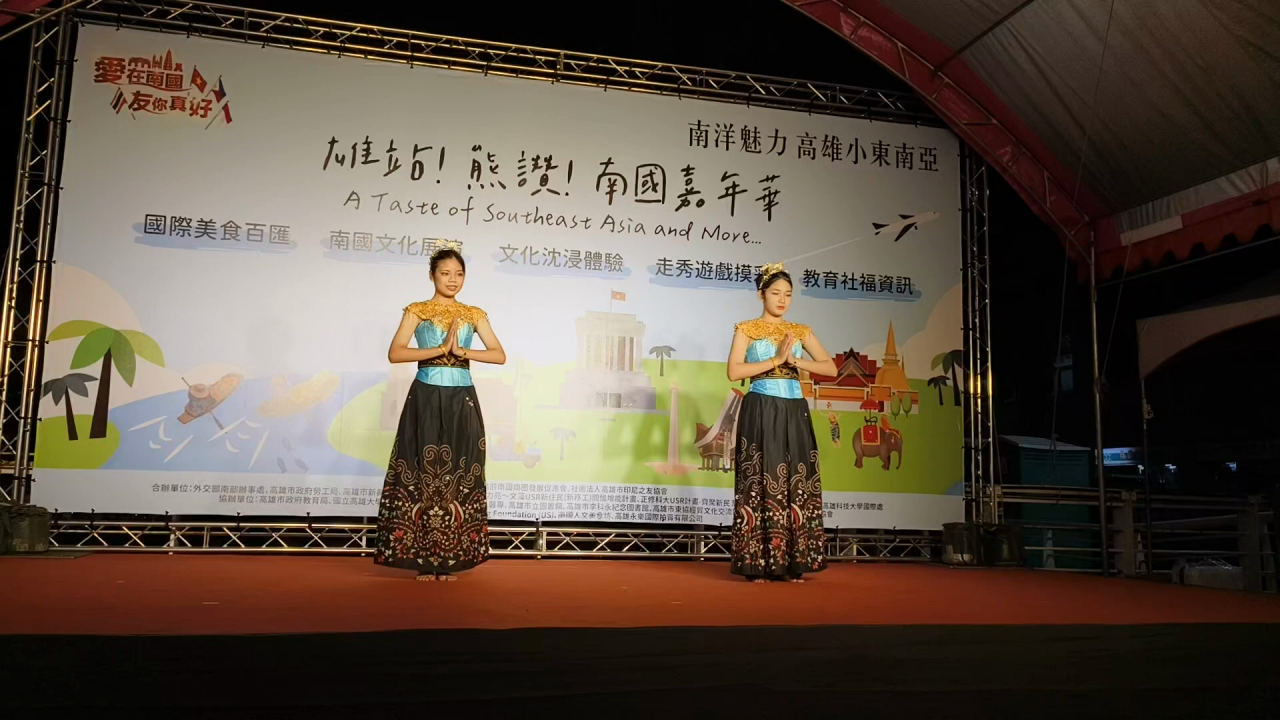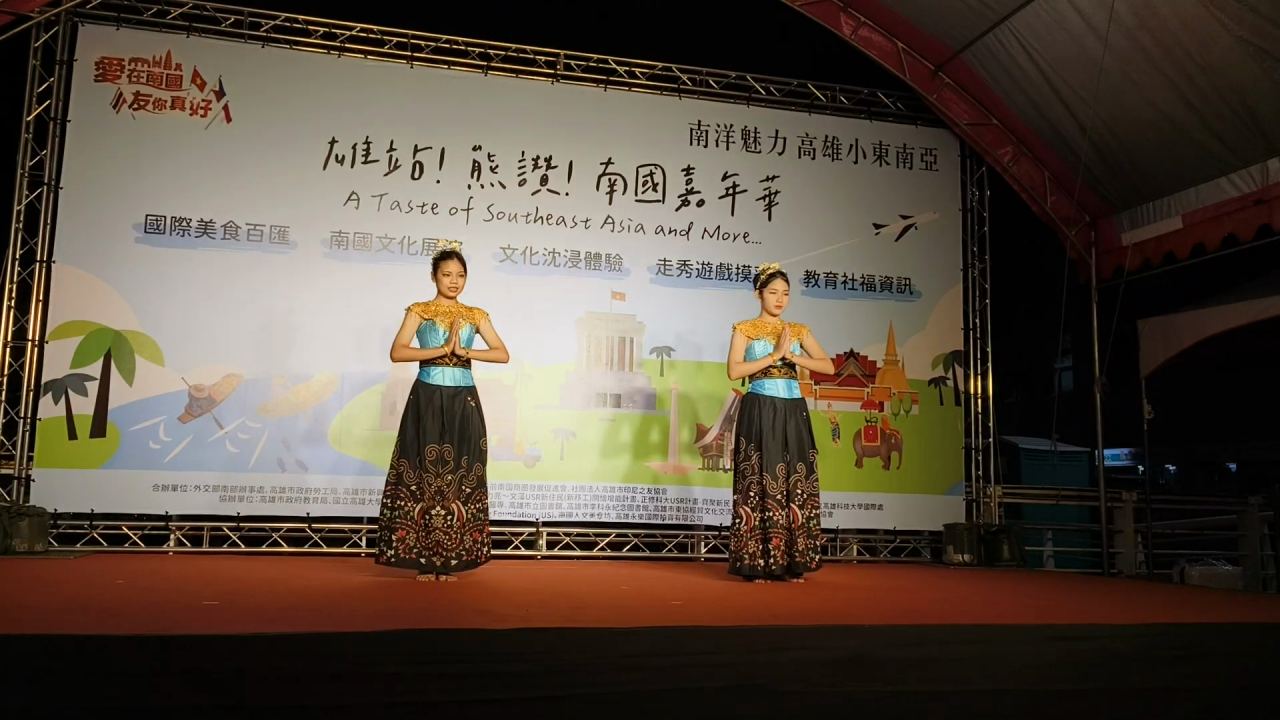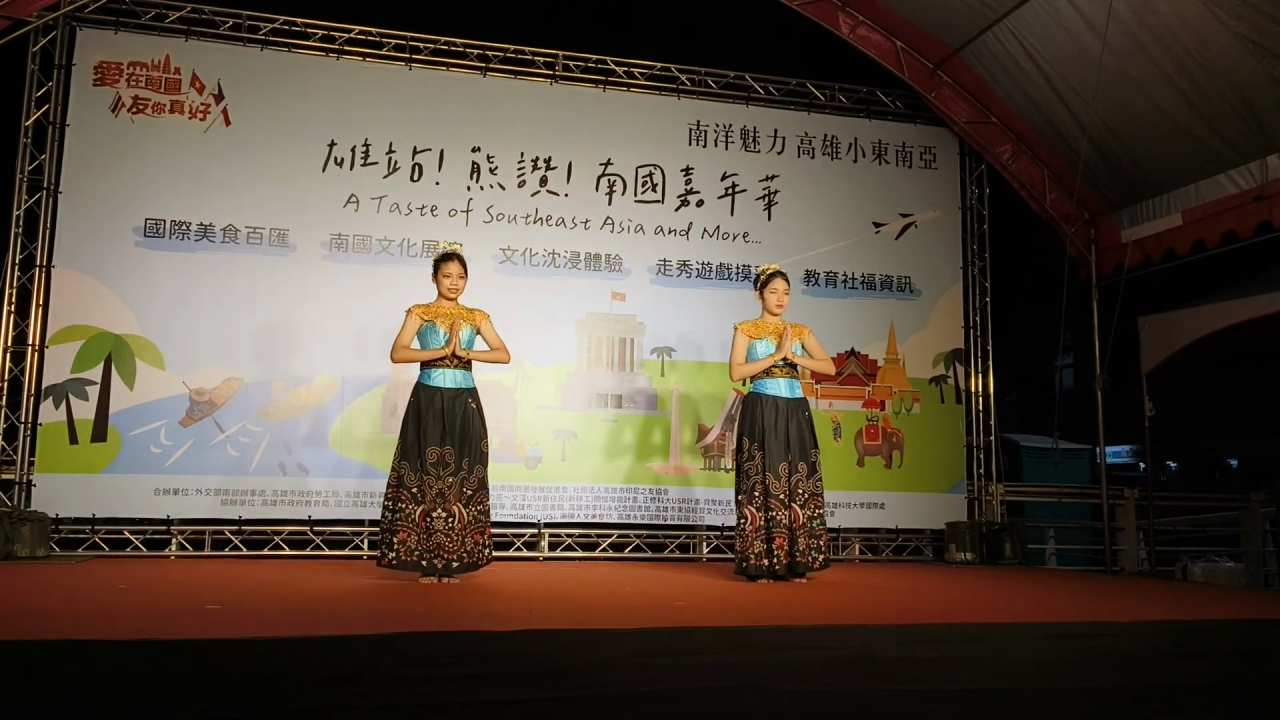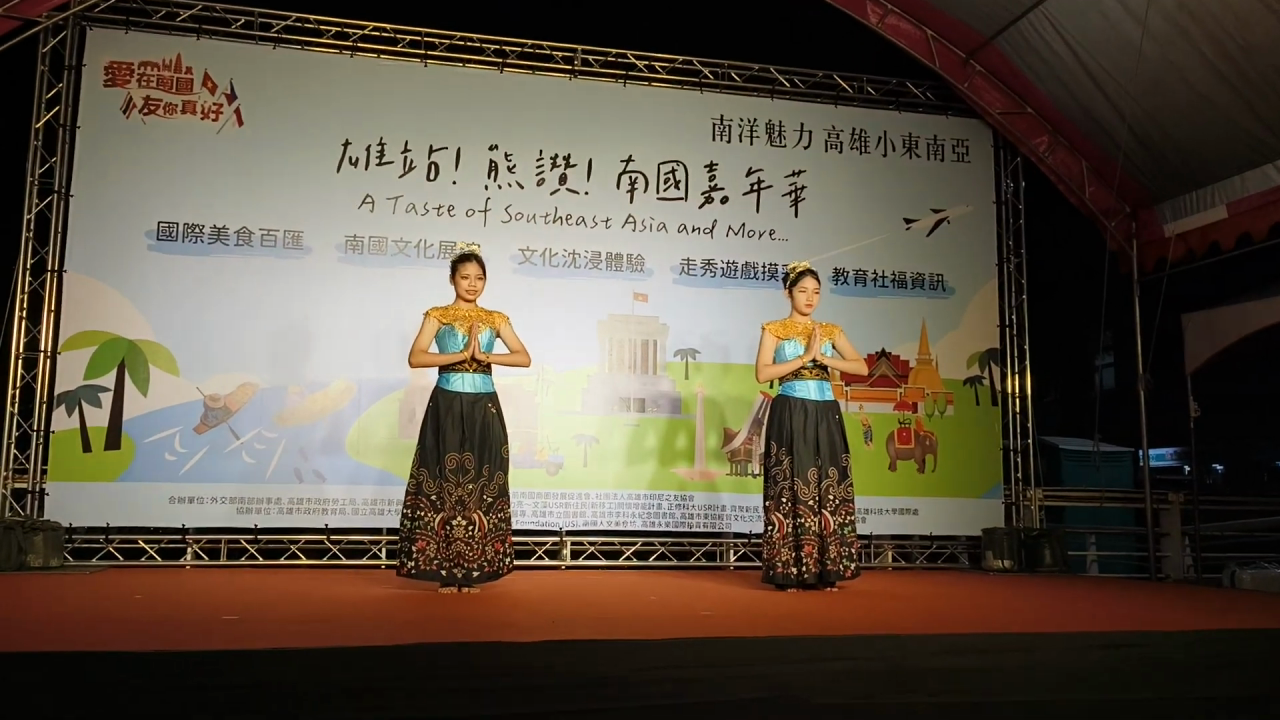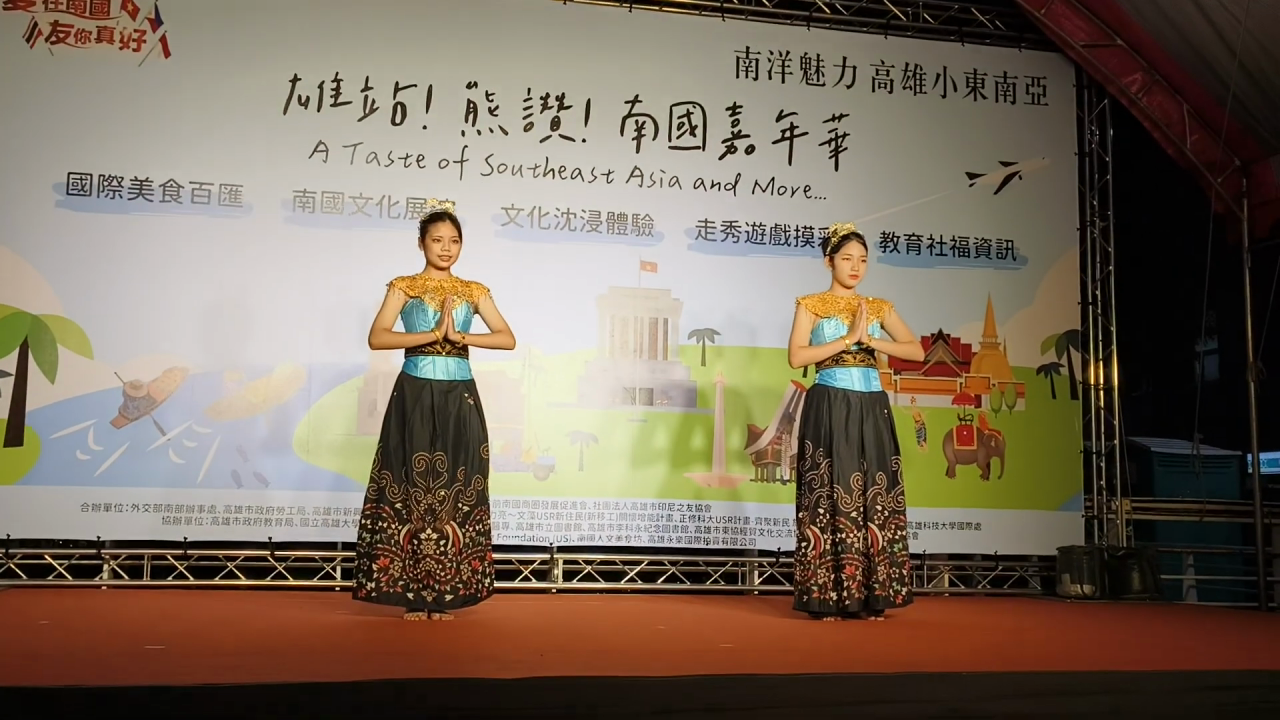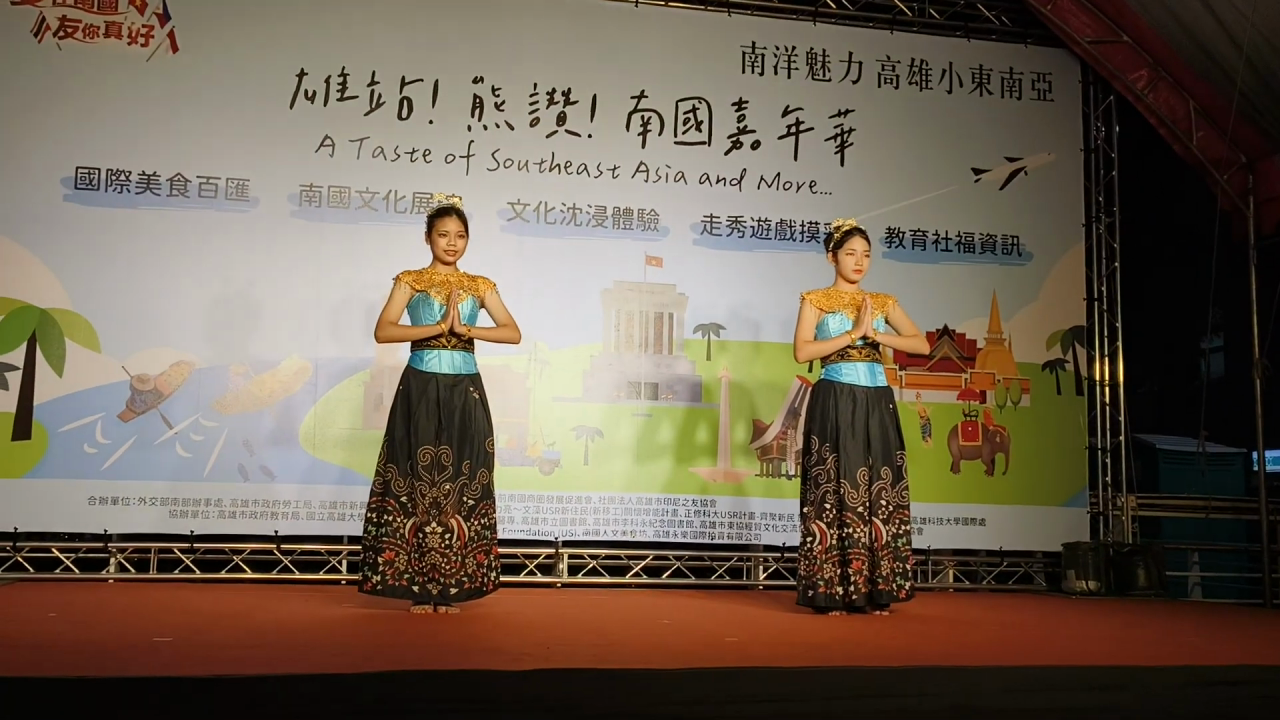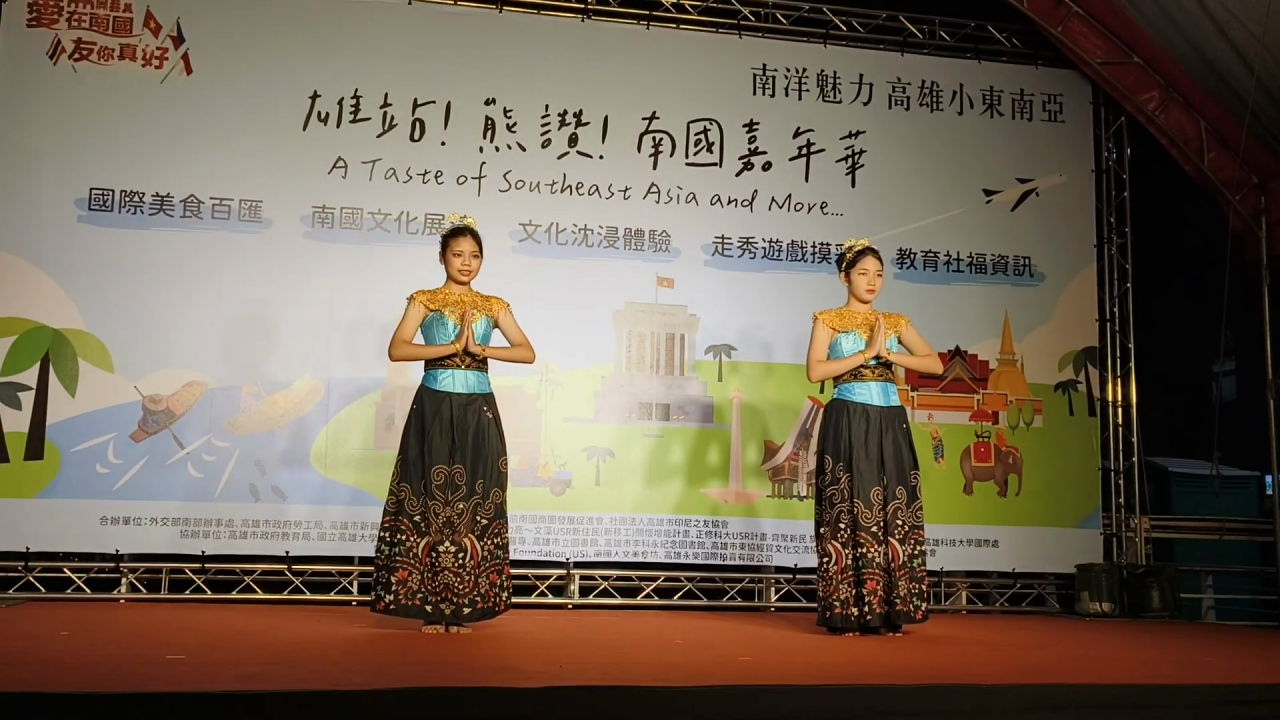
dt=0.7s
person 1, frame 1
left shoulder: (473, 314)
right shoulder: (417, 311)
left elbow: (499, 355)
right elbow: (395, 353)
left wrist: (462, 351)
right wrist: (440, 349)
left hip: (461, 401)
right hip: (426, 399)
left knee: (457, 476)
right knee: (423, 473)
left ankle: (448, 561)
right ankle: (424, 561)
person 1, frame 2
left shoulder: (475, 315)
right shoulder: (418, 311)
left elbow: (503, 354)
right elbow: (397, 352)
left wrist: (464, 351)
right wrist: (442, 348)
left hip: (463, 401)
right hip: (427, 398)
left knee: (458, 477)
right knee: (424, 475)
left ankle: (449, 561)
right ankle: (425, 561)
person 1, frame 3
left shoulder: (476, 317)
right shoulder: (419, 313)
left elbow: (504, 354)
right elbow: (397, 353)
left wrist: (465, 353)
right wrist: (442, 350)
left hip: (464, 402)
right hip: (428, 400)
left knee: (460, 478)
right knee: (425, 475)
left ankle: (451, 563)
right ankle: (427, 563)
person 1, frame 4
left shoulder: (495, 319)
right shoulder: (437, 316)
left elbow: (524, 358)
right elbow: (415, 358)
left wrist: (484, 355)
right wrist: (461, 354)
left hip: (483, 407)
right hip: (447, 405)
left knee: (480, 486)
right knee: (445, 482)
left ankle: (472, 572)
right ankle: (446, 572)
person 1, frame 5
left shoulder: (473, 291)
right shoulder: (403, 287)
left elbow: (508, 339)
right elbow: (376, 337)
left wrist: (460, 336)
right wrist: (432, 334)
left hip: (458, 397)
right hip: (415, 395)
left knee: (455, 490)
right knee: (411, 488)
left ankle: (443, 596)
right ankle: (413, 596)
person 1, frame 6
left shoulder: (479, 286)
right shoulder: (410, 281)
left elbow: (513, 333)
right elbow: (382, 331)
left wrist: (465, 328)
right wrist: (438, 326)
left hip: (464, 391)
right hip: (420, 389)
left knee: (459, 485)
right knee: (417, 482)
left ankle: (449, 589)
right ankle: (419, 588)
person 1, frame 7
left shoulder: (493, 306)
right shoulder: (424, 301)
left elbow: (527, 353)
right elbow: (396, 349)
left wrist: (480, 349)
right wrist: (452, 346)
left hip: (478, 411)
right hip: (434, 408)
left knee: (473, 504)
right knee: (430, 501)
left ankle: (462, 609)
right ankle: (431, 608)
person 2, frame 1
left shoulder: (800, 331)
right shoulder: (747, 329)
left elbow: (831, 368)
right elbow: (733, 372)
left wrist: (795, 361)
right wrist: (775, 360)
left hip: (794, 413)
right hip: (761, 412)
left knee: (796, 483)
right knee: (761, 482)
left ankle: (792, 564)
right ankle: (758, 564)
person 2, frame 2
left shoulder: (799, 331)
right shoulder: (745, 329)
left elbow: (828, 366)
right elbow: (734, 371)
left wrist: (792, 356)
right wrist: (774, 355)
left hip: (793, 412)
right hip: (759, 411)
left knee: (796, 484)
right knee: (760, 483)
left ankle: (791, 564)
right ankle: (757, 564)
person 2, frame 3
left shoulder: (800, 331)
right shoulder: (746, 330)
left elbow: (829, 367)
right elbow: (736, 372)
left wrist: (793, 356)
right wrist: (776, 355)
left hip: (795, 412)
right hip: (761, 411)
left knee: (798, 482)
right knee: (762, 482)
left ankle: (795, 564)
right ankle: (761, 564)
person 2, frame 4
left shoulder: (831, 331)
right shoulder: (774, 330)
left elbow: (861, 367)
right elbow: (762, 374)
left wrist: (822, 358)
right wrist: (804, 357)
left hip: (825, 414)
right hip: (790, 414)
left knee: (828, 488)
right knee: (792, 488)
left ankle: (825, 571)
right ankle: (790, 572)
person 2, frame 5
left shoulder: (879, 308)
right shoulder: (811, 305)
left elbow: (916, 351)
right elbow: (796, 357)
left wrist: (869, 340)
right wrist: (848, 339)
left hip: (872, 408)
right hip: (830, 408)
left knee: (875, 495)
right knee: (831, 495)
left ankle: (870, 598)
right ankle: (828, 599)
person 2, frame 6
left shoulder: (883, 302)
right shoulder: (815, 300)
left elbow: (922, 345)
right elbow: (802, 351)
left wrist: (875, 334)
right wrist: (853, 333)
left hip: (877, 403)
right hip: (835, 403)
left knee: (879, 491)
right knee: (836, 490)
left ankle: (874, 591)
right ankle: (833, 591)
person 2, frame 7
left shoulder: (896, 322)
right shoulder: (828, 320)
left elbow: (935, 364)
right elbow: (815, 371)
left wrist: (888, 354)
right wrist: (866, 353)
left hip: (890, 423)
right hip: (848, 422)
left knee: (893, 511)
right knee: (850, 510)
left ankle: (887, 612)
right ankle: (848, 613)
